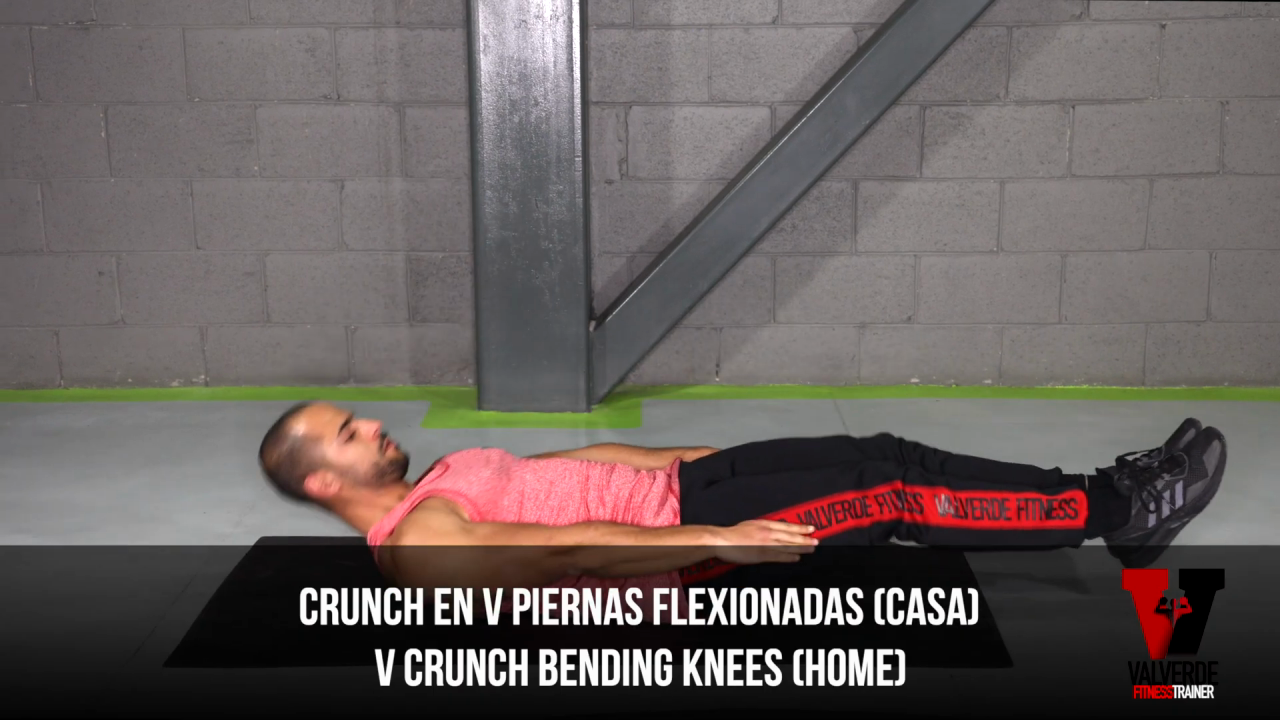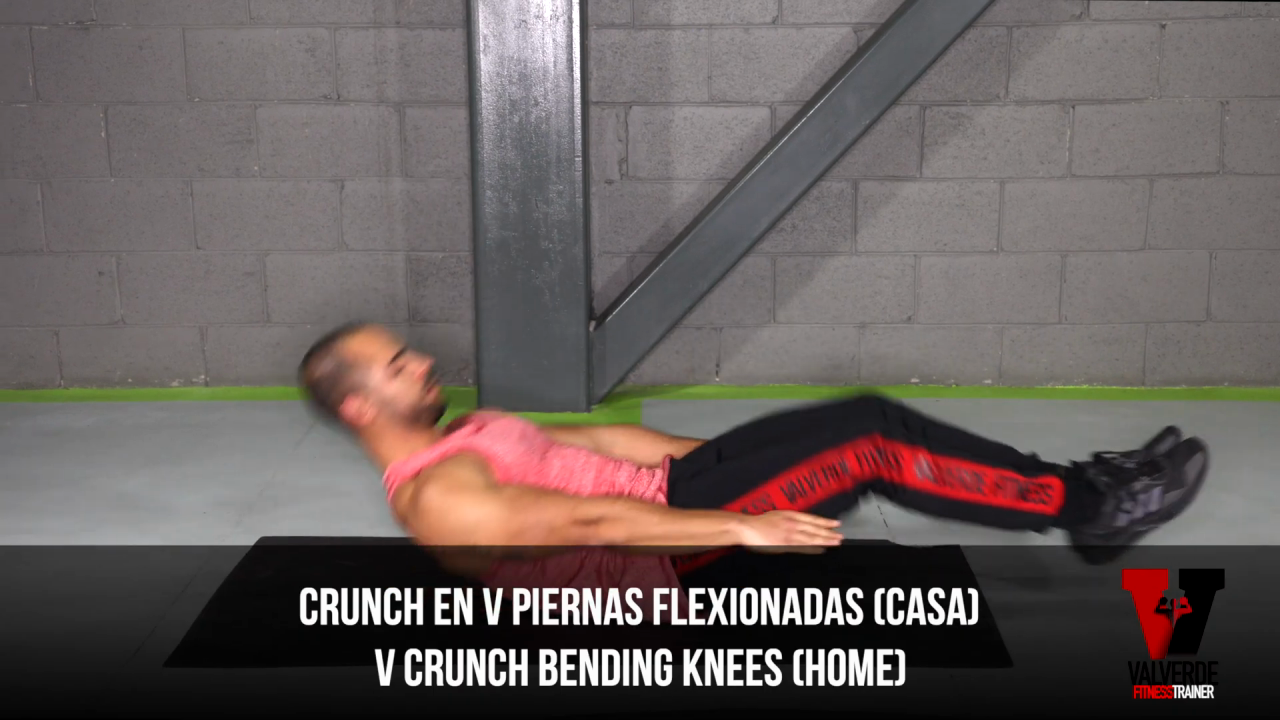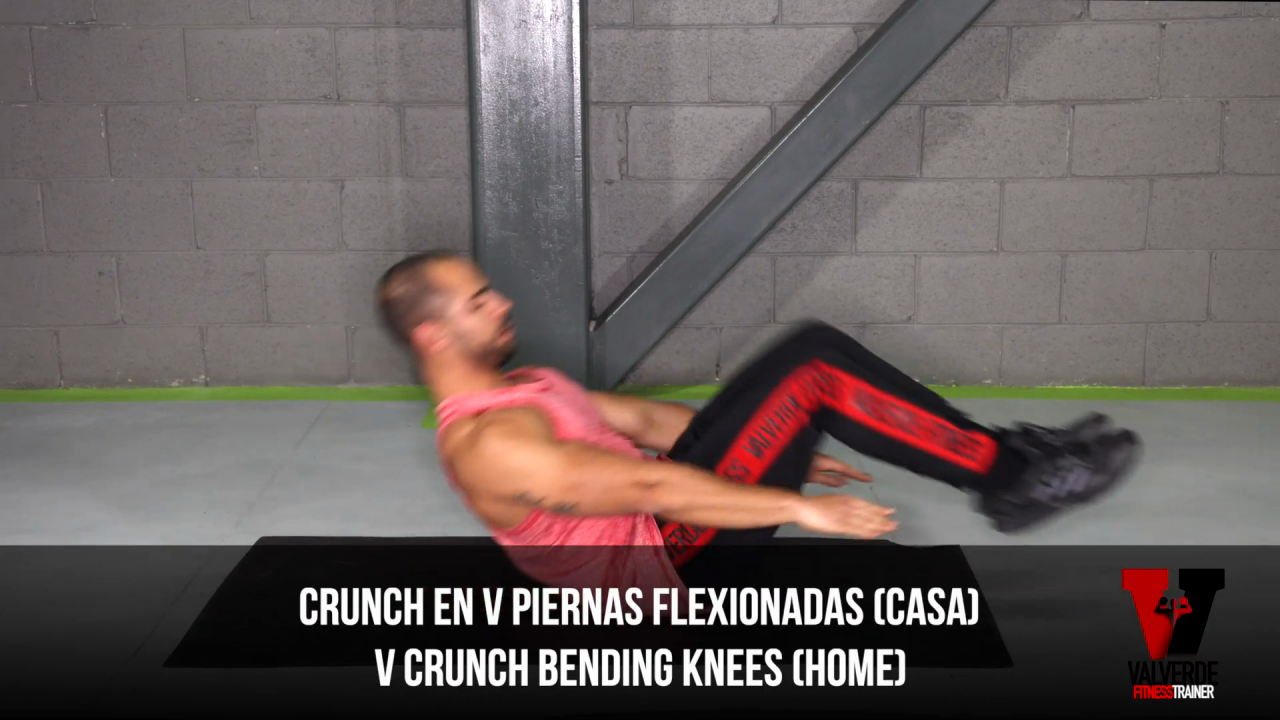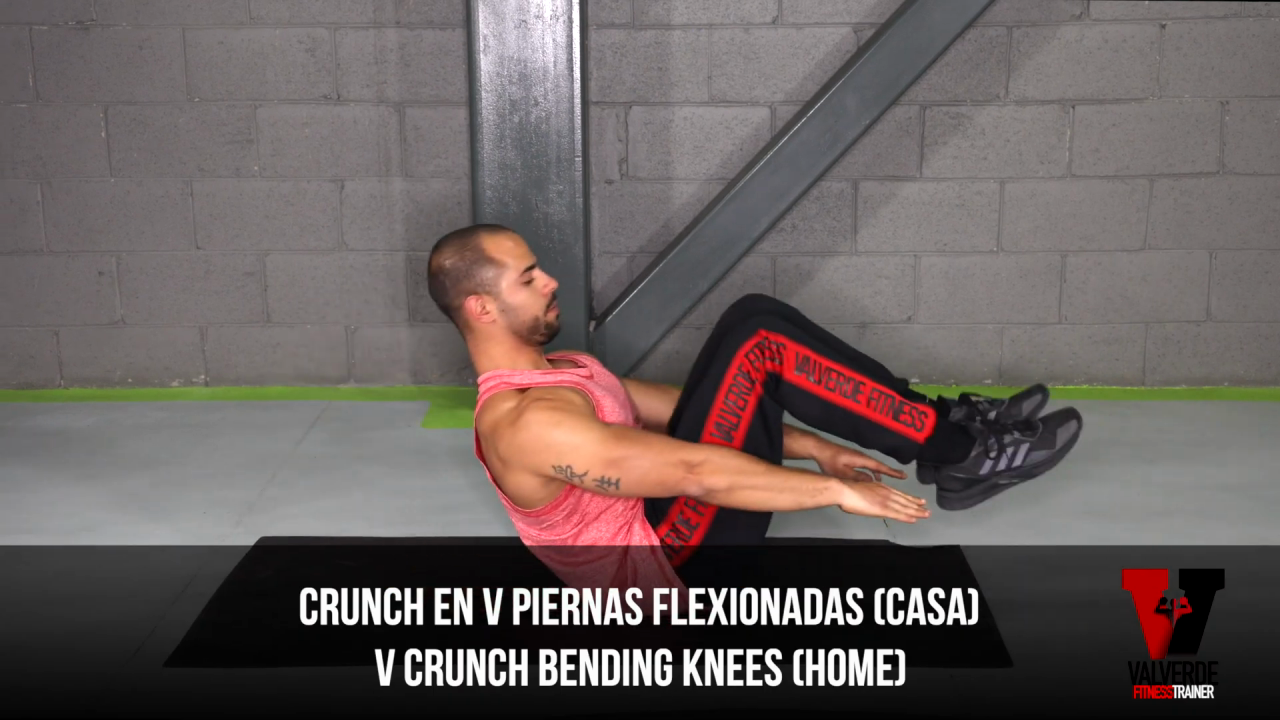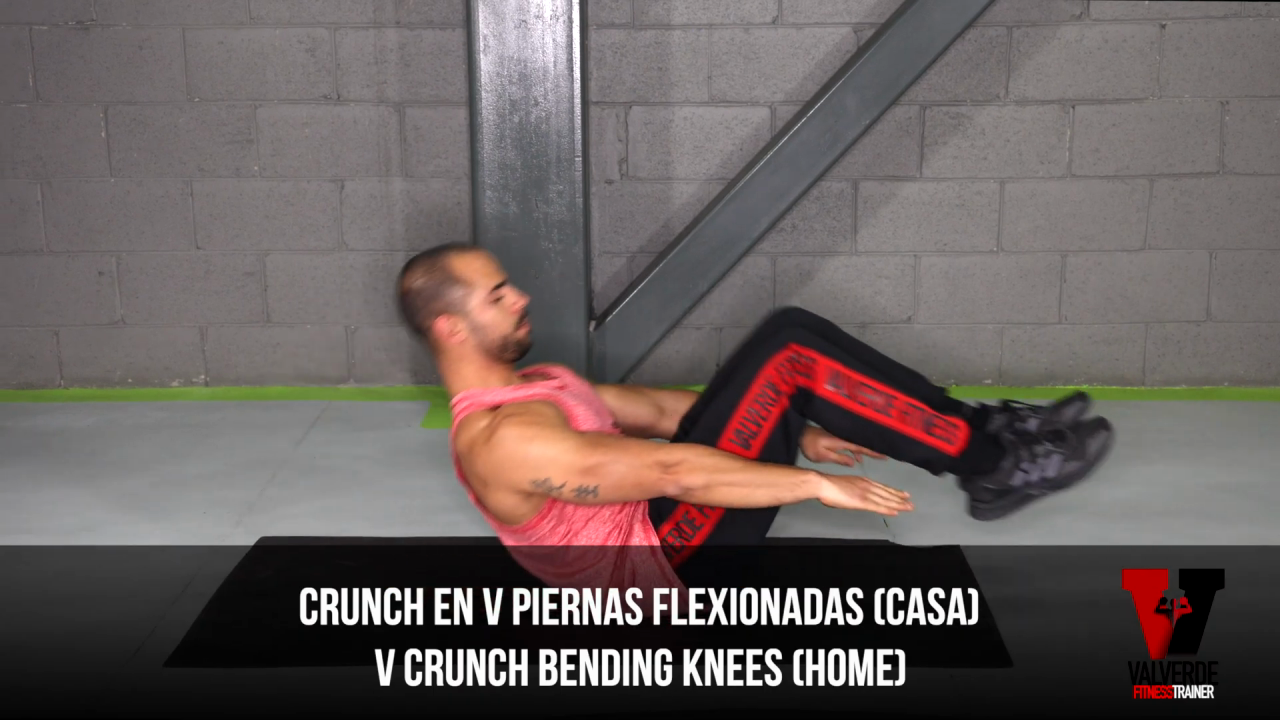
dt=0.2s
person 1, frame 1
left shoulder: (440, 485)
right shoulder: (417, 543)
left elbow: (571, 462)
right elbow: (568, 550)
left wrist: (679, 459)
right wrist: (718, 540)
left hip: (675, 484)
right hip: (677, 537)
left knee: (881, 456)
right knee: (890, 499)
left ankle: (1104, 498)
right ankle: (1115, 516)
person 1, frame 2
left shoulder: (462, 438)
right shoulder: (438, 500)
left elbow: (598, 441)
right elbow: (590, 522)
left wrist: (721, 455)
right wrist: (741, 529)
left hip: (673, 485)
right hip: (670, 557)
left knee: (866, 416)
right knee: (868, 450)
left ankle: (1080, 492)
right ankle: (1087, 508)
person 1, frame 3
left shoulder: (508, 388)
right shoulder: (486, 447)
left elbow: (647, 420)
right elbow: (644, 489)
left wrist: (784, 440)
right wrist: (796, 508)
left hip: (670, 514)
right hip: (671, 557)
left knee: (814, 350)
right knee: (812, 369)
left ankle: (1002, 461)
right ankle: (1009, 476)
person 1, frame 4
left shoulder: (542, 369)
right shoulder: (526, 425)
left elbow: (668, 409)
right elbow: (688, 471)
left wrist: (814, 447)
right wrist: (832, 491)
left hip: (671, 524)
right hip: (672, 563)
left knee: (758, 324)
right knee: (759, 341)
left ankle: (948, 436)
right ankle: (955, 451)
person 1, frame 5
left shoulder: (520, 384)
right shoulder: (502, 442)
left elbow: (657, 409)
right elbow: (666, 470)
left wrist: (800, 432)
right wrist: (818, 484)
left hip: (666, 519)
right hip: (673, 560)
left knee: (789, 335)
right knee: (790, 359)
left ankle: (978, 439)
right ankle: (985, 460)
